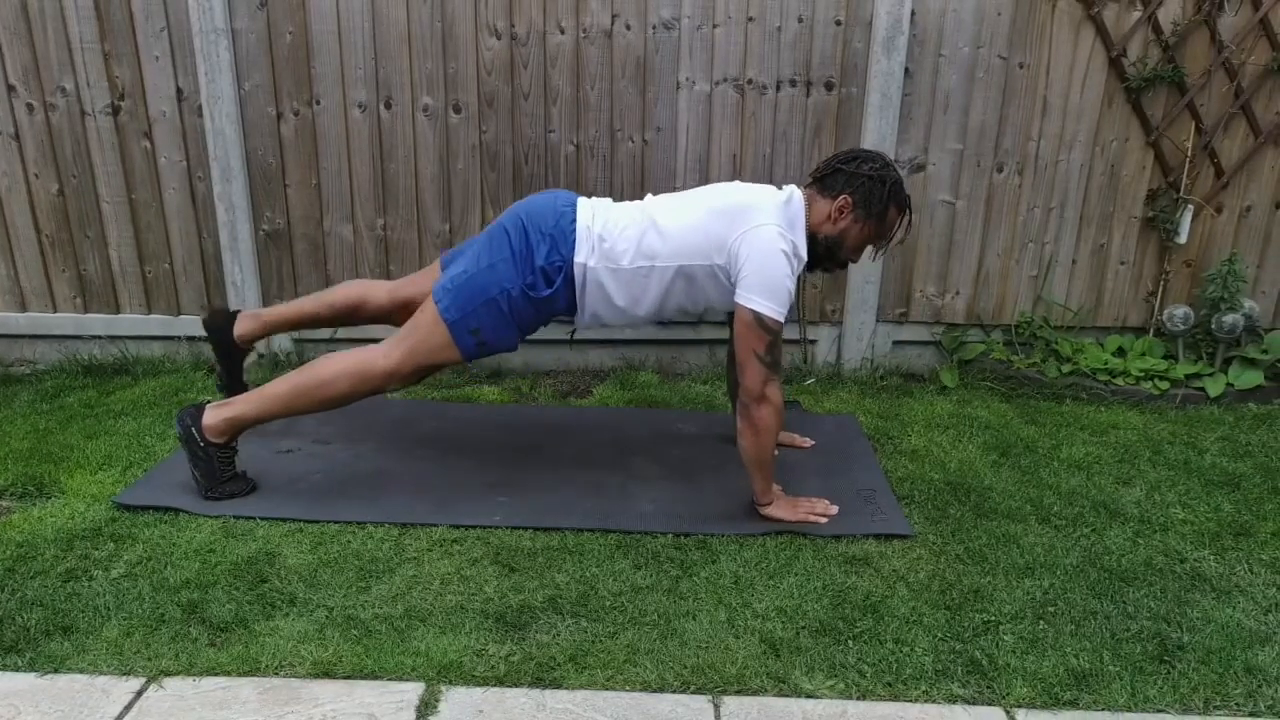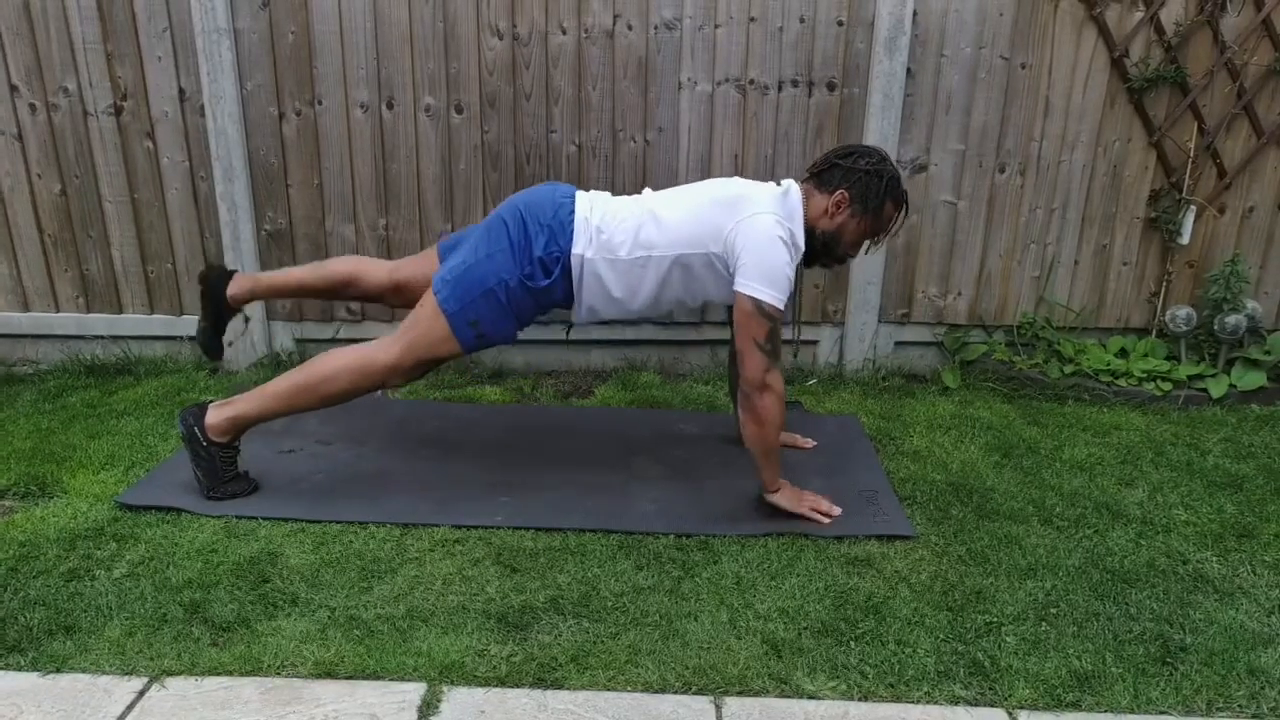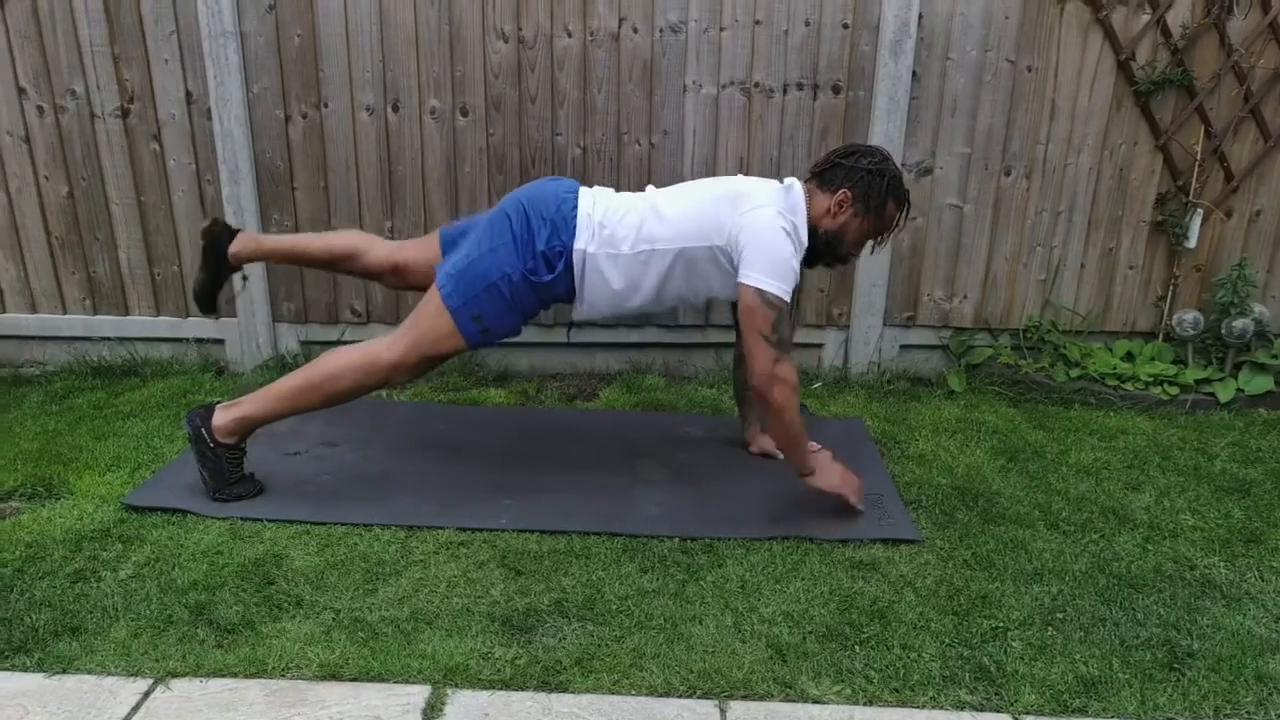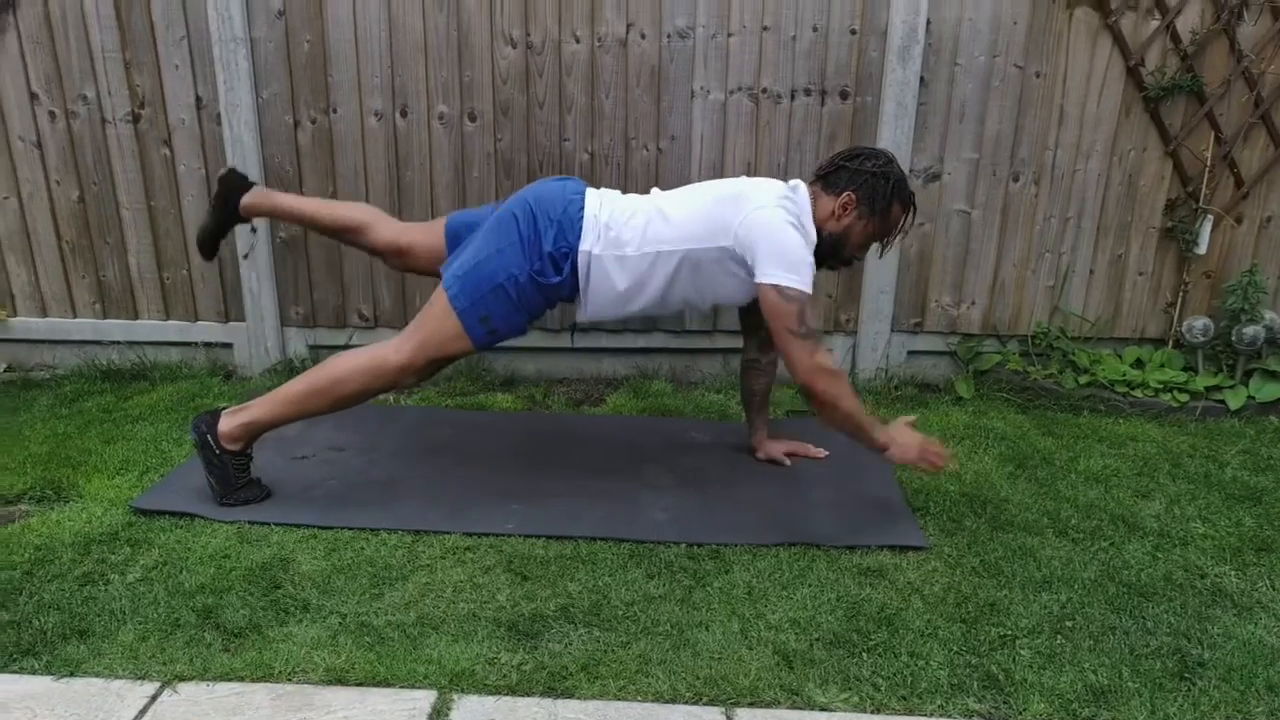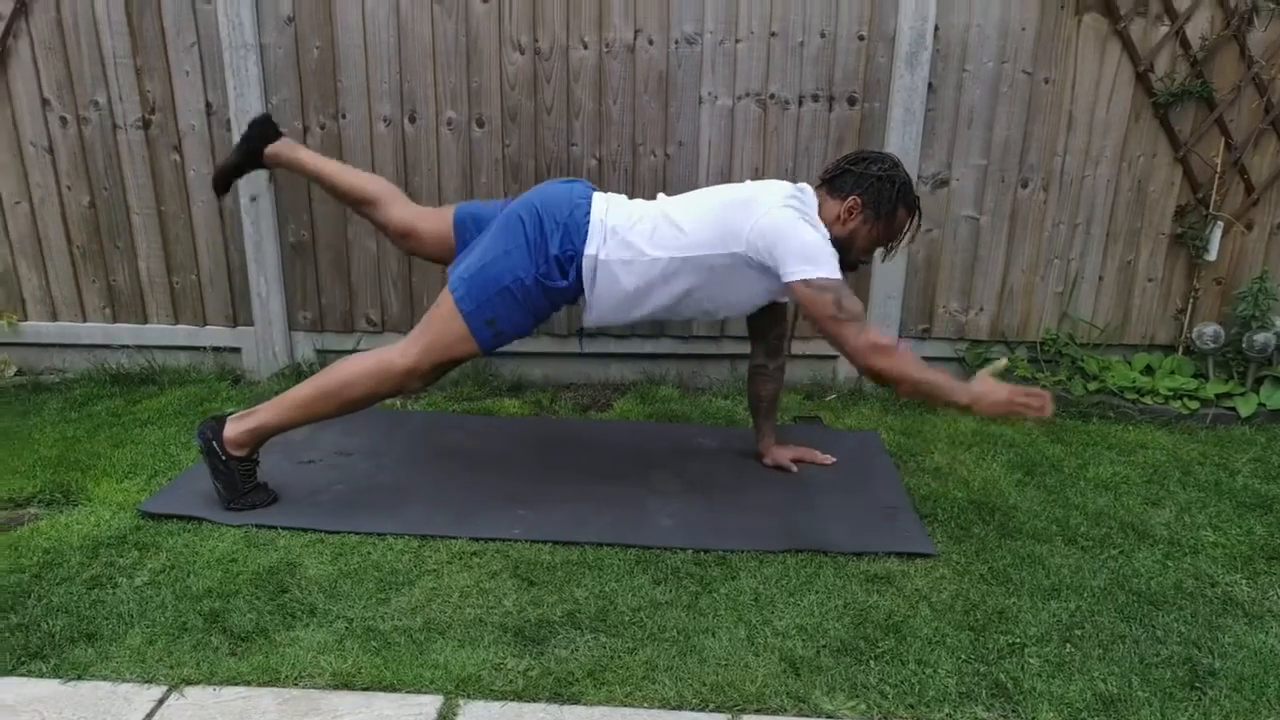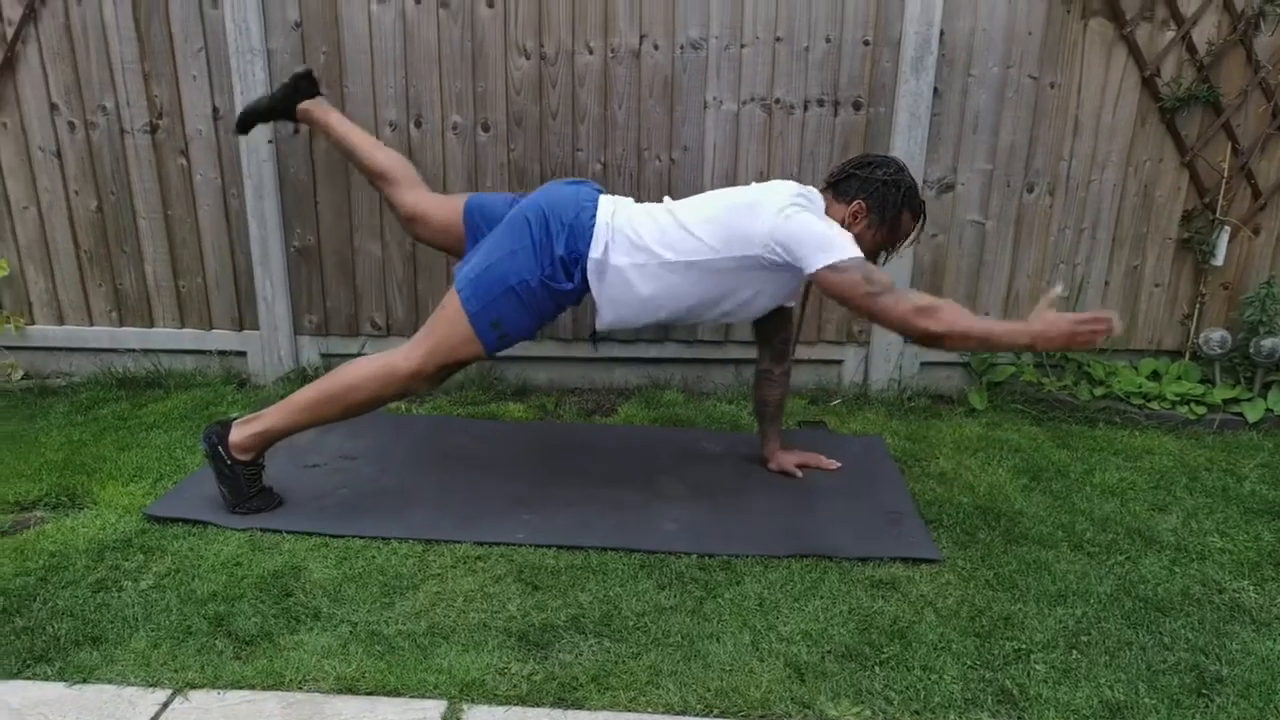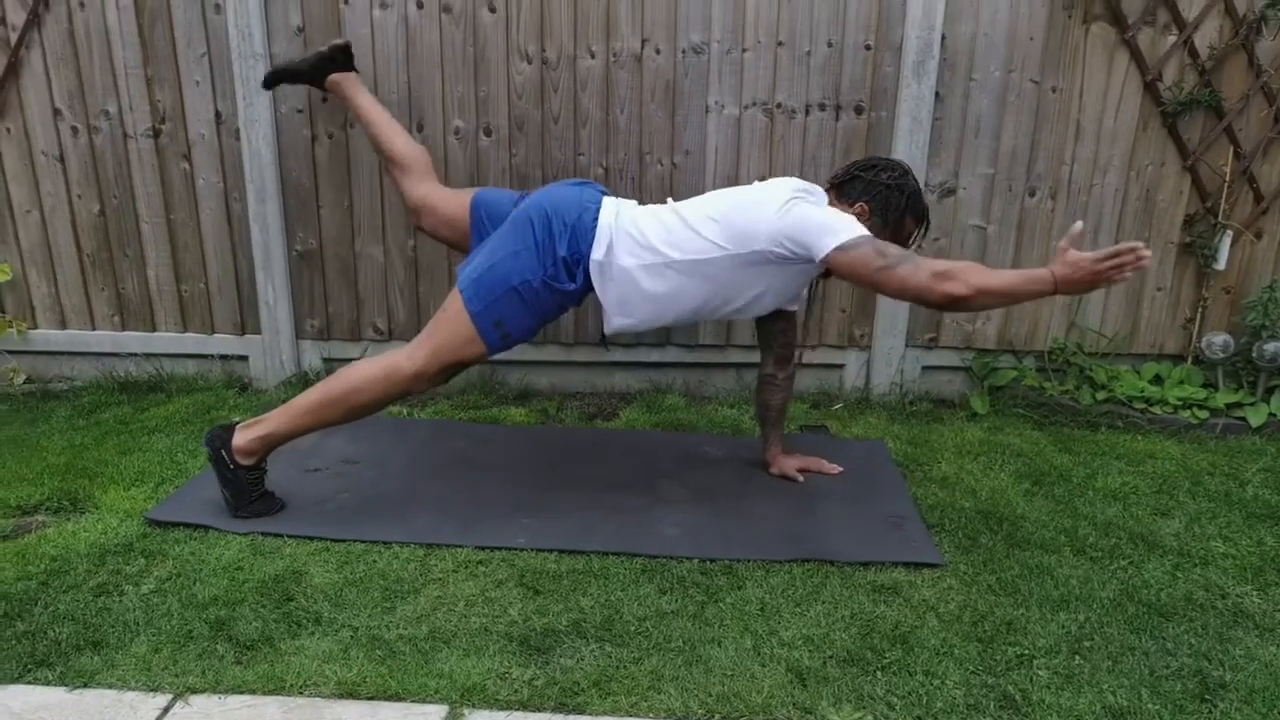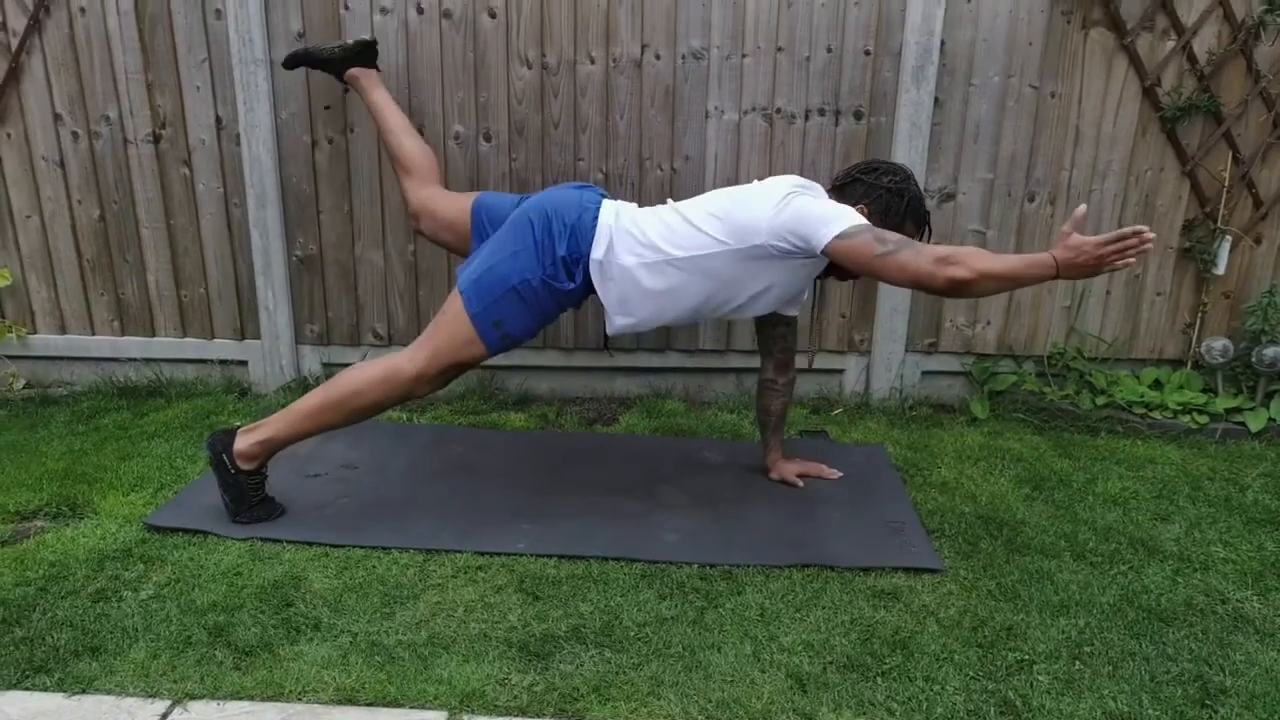
dt=0.1s
person 1, frame 1
left shoulder: (766, 210)
right shoulder: (774, 245)
left elbow: (745, 361)
right elbow: (759, 382)
left wrist: (756, 426)
right wrist: (769, 494)
left hip: (554, 231)
right hip: (546, 253)
left knee: (391, 302)
right knee: (399, 360)
left ankle: (243, 326)
right ankle: (217, 421)
person 1, frame 2
left shoulder: (765, 207)
right shoulder: (771, 236)
left elbow: (746, 357)
right elbow: (759, 373)
left wrist: (757, 422)
right wrist: (775, 485)
left hip: (554, 222)
right hip: (545, 246)
left knee: (386, 280)
right knee: (399, 356)
left ankle: (236, 289)
right ankle: (219, 422)
person 1, frame 3
left shoulder: (765, 208)
right shoulder: (775, 231)
left elbow: (750, 346)
right elbow: (768, 362)
left wrist: (755, 429)
right wrist: (812, 461)
left hip: (553, 220)
right hip: (544, 240)
left knee: (383, 260)
right knee: (401, 354)
left ankle: (234, 248)
right ankle: (224, 424)
person 1, frame 4
left shoulder: (777, 210)
right shoulder: (782, 231)
left elbow: (759, 342)
right elbow: (811, 365)
left wrist: (760, 434)
right wrist: (883, 436)
left hip: (562, 217)
right hip: (552, 239)
left knee: (390, 238)
right knee: (410, 356)
left ankle: (246, 198)
right ankle: (232, 428)
person 1, frame 5
left shoulder: (778, 227)
right shoulder: (796, 229)
left elbow: (767, 345)
right elbow: (864, 345)
left wrist: (765, 442)
right wrist: (968, 393)
left hip: (566, 221)
right hip: (558, 242)
left knee: (404, 220)
right knee: (412, 360)
left ankle: (275, 147)
right ankle: (237, 435)
person 1, frame 6
left shoulder: (787, 235)
right shoulder: (803, 228)
left elbow: (775, 351)
right elbow: (915, 316)
left wrist: (772, 445)
right wrist: (1027, 332)
left hip: (572, 221)
right hip: (562, 243)
left knee: (414, 204)
right knee: (423, 361)
left ankle: (307, 106)
right ankle: (242, 439)
person 1, frame 7
left shoulder: (792, 253)
right shoulder: (806, 216)
left elbow: (778, 355)
right elbow: (937, 284)
left wrist: (775, 451)
right wrist: (1054, 279)
left hip: (576, 229)
right hip: (567, 239)
left knee: (425, 198)
right knee: (424, 364)
left ankle: (343, 77)
right ankle: (246, 444)
person 1, frame 8
left shoulder: (792, 256)
right shoulder: (805, 212)
left elbow: (777, 360)
right elbow: (940, 273)
left wrist: (775, 457)
right wrist: (1059, 263)
left hip: (573, 229)
right hip: (568, 244)
left knee: (426, 204)
right knee: (424, 366)
left ankle: (360, 71)
right ankle: (246, 449)
